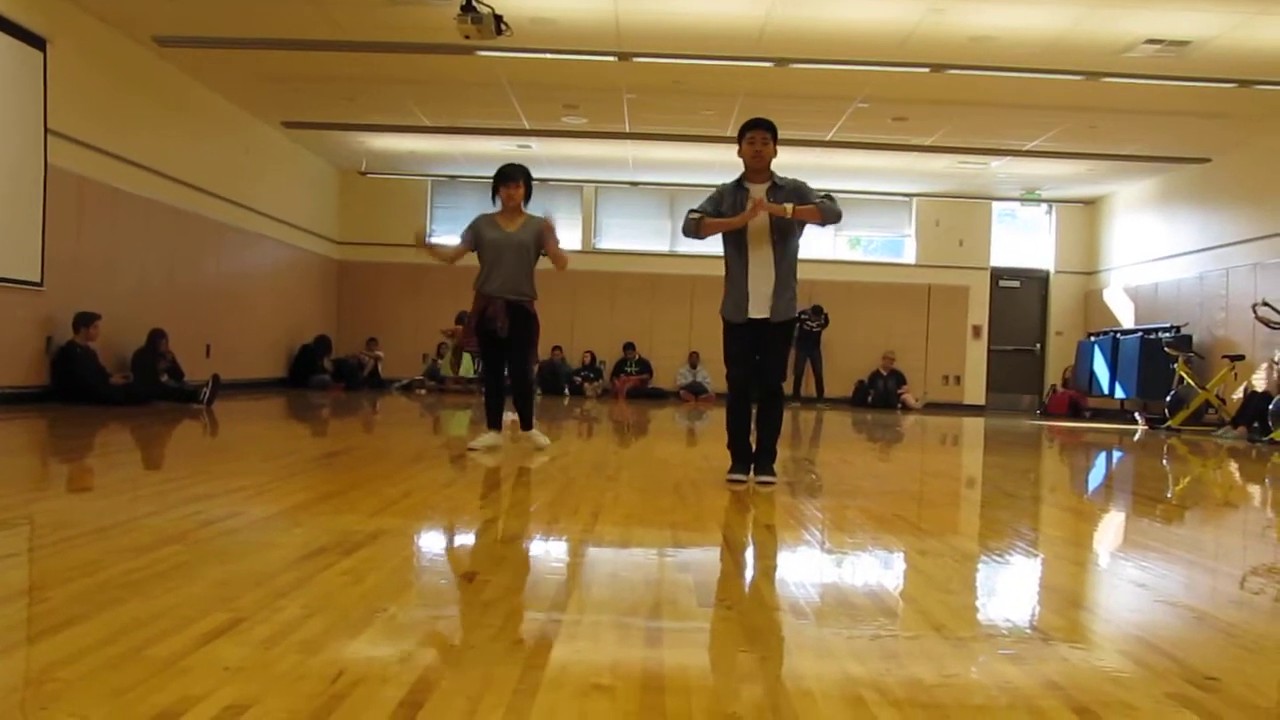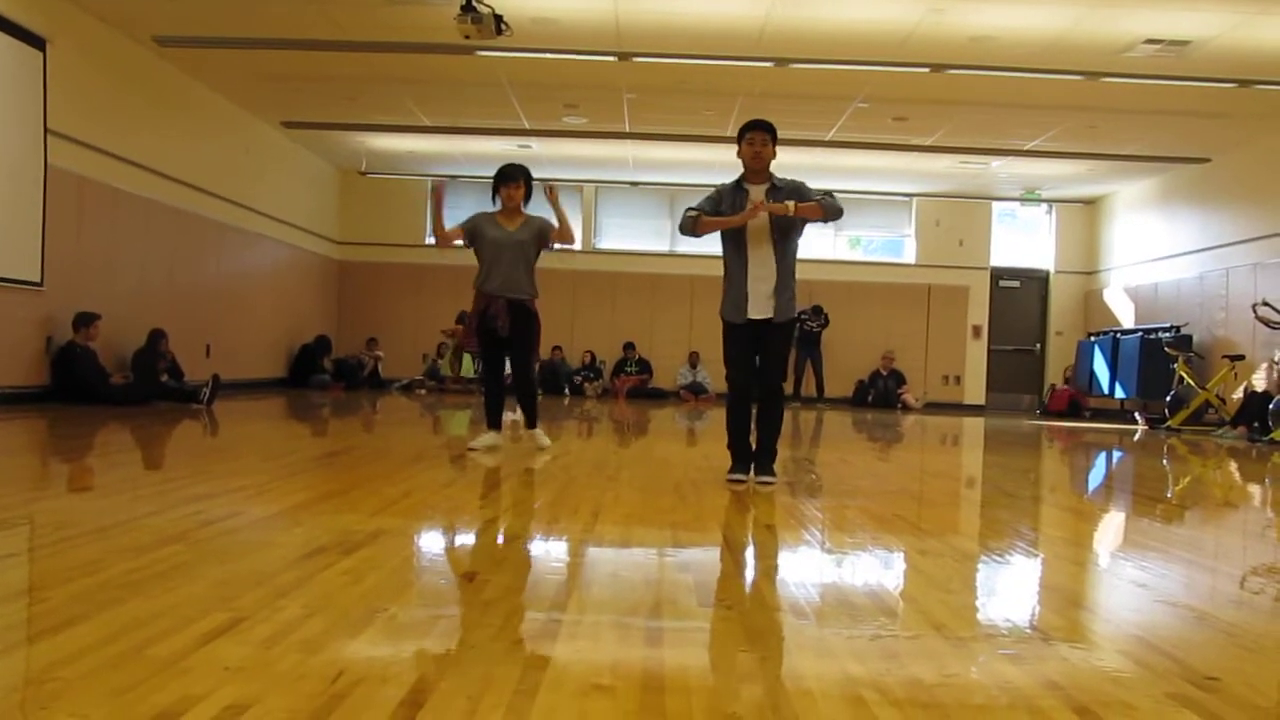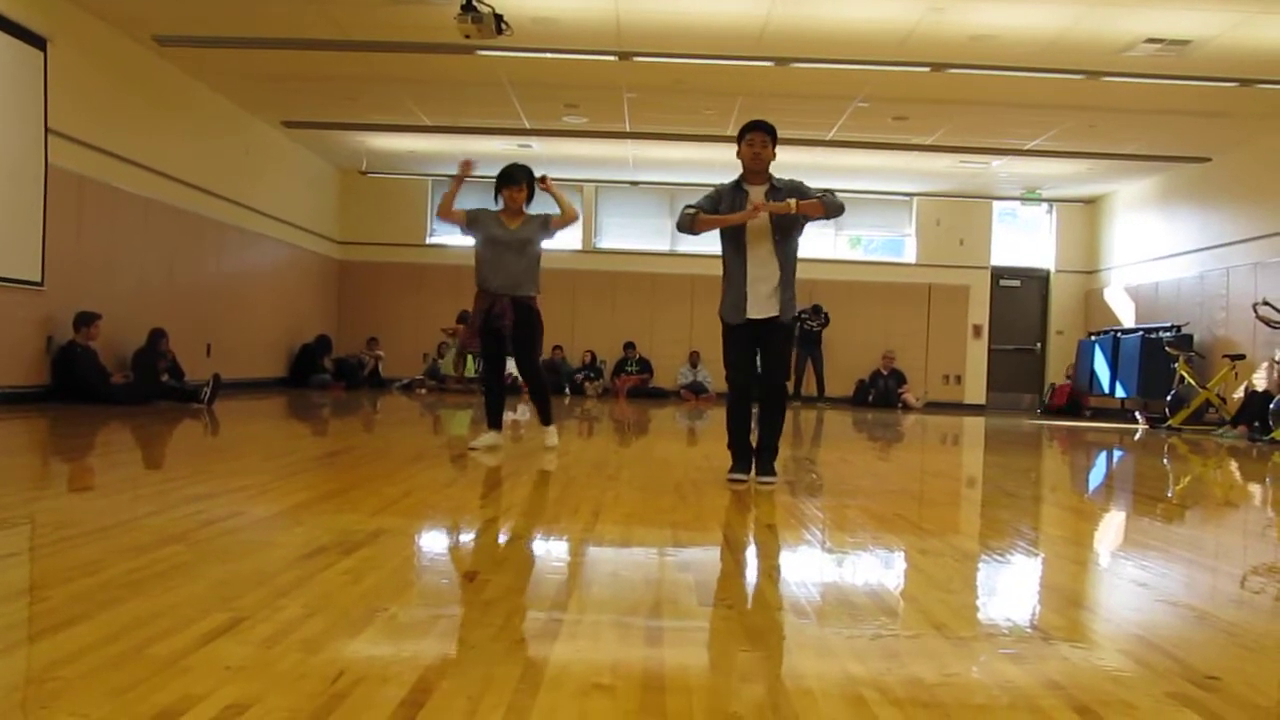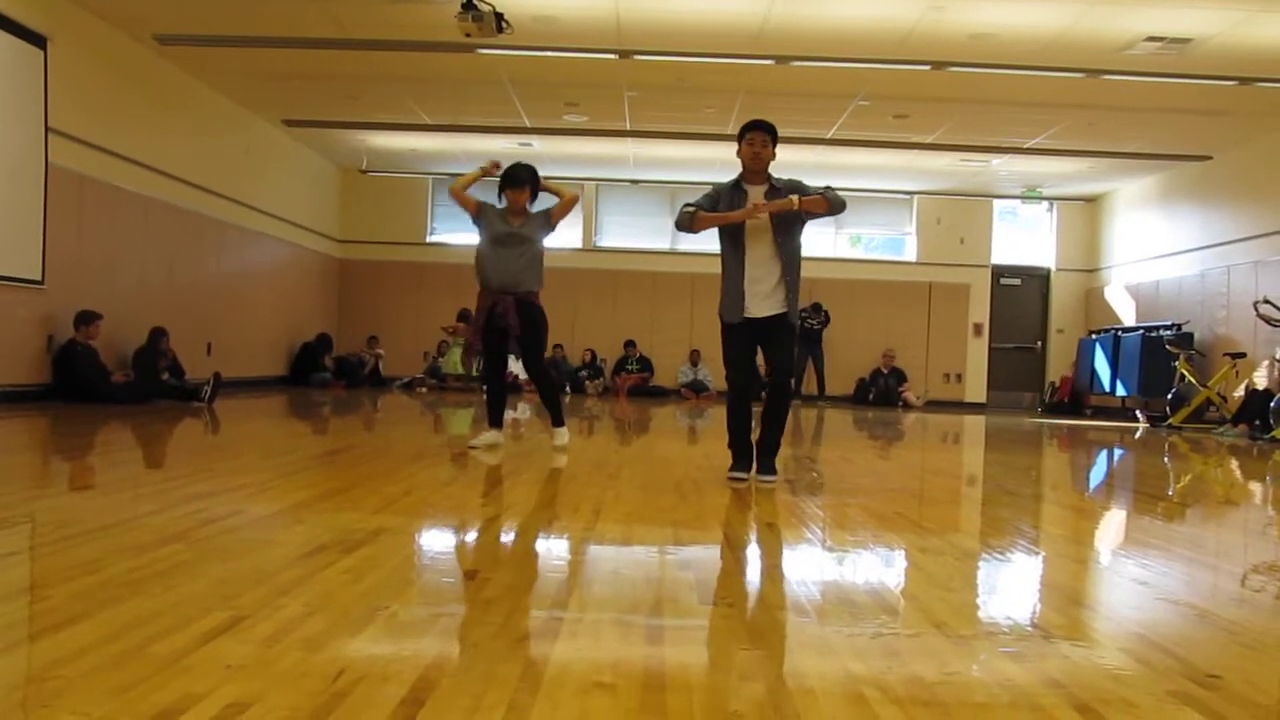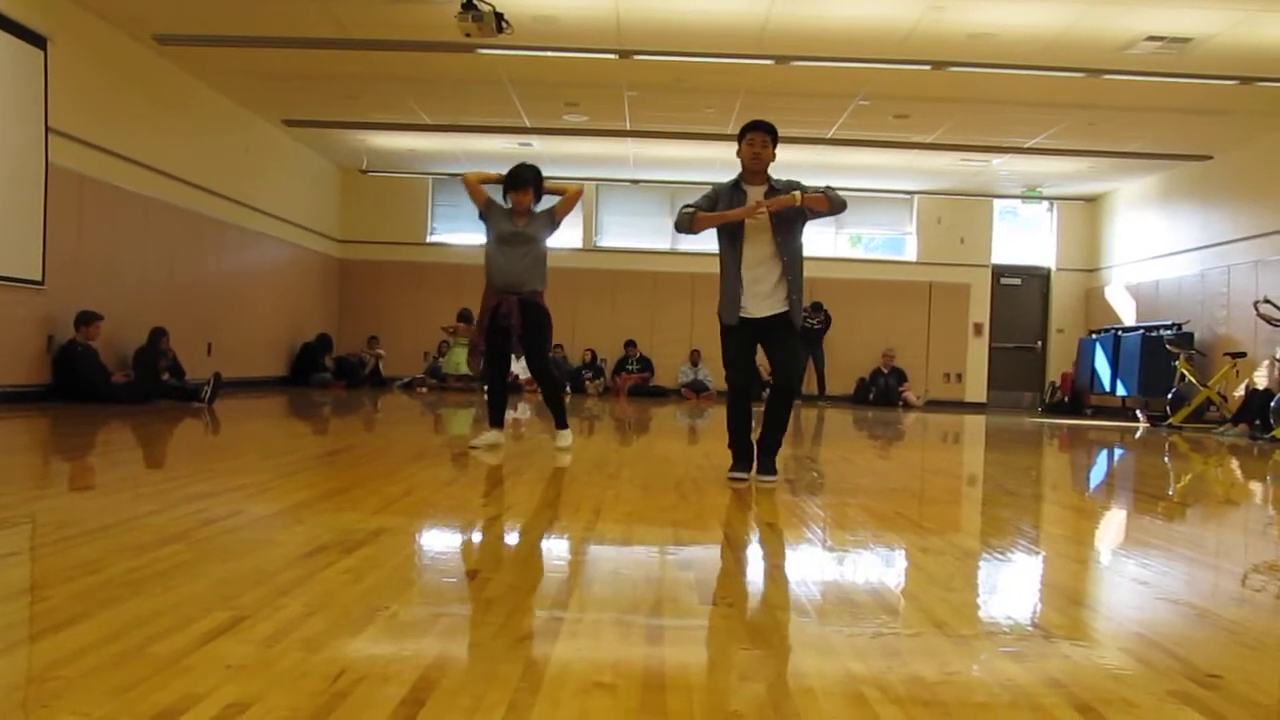
dt=0.1s
person 1, frame 1
left shoulder: (793, 191)
right shoulder: (726, 194)
left elbow: (833, 212)
right elbow: (690, 225)
left wrist: (783, 211)
right wrist: (738, 220)
left hip: (779, 309)
right hip: (738, 310)
left knee: (771, 386)
right knee: (739, 385)
left ankle: (765, 460)
right ankle: (740, 459)
person 1, frame 2
left shoulder: (792, 191)
right shoulder: (724, 195)
left elbow: (834, 209)
right elbow: (687, 223)
left wrist: (785, 209)
right wrist: (737, 219)
left hip: (779, 310)
right hip: (738, 310)
left knee: (772, 386)
right knee: (739, 385)
left ankle: (766, 460)
right ankle: (740, 459)
person 1, frame 3
left shoulder: (791, 191)
right shoulder: (724, 195)
left elbow: (835, 206)
right elbow: (685, 221)
left wrist: (789, 207)
right wrist: (736, 218)
left hip: (778, 311)
right hip: (737, 311)
left knee: (775, 385)
right knee: (739, 386)
left ankle: (766, 458)
right ankle: (740, 458)
person 1, frame 4
left shoulder: (791, 191)
right shoulder: (723, 194)
left elbow: (837, 203)
right elbow: (684, 220)
left wrist: (790, 204)
right wrist: (735, 216)
left hip: (779, 309)
right hip: (737, 310)
left knee: (780, 382)
right knee: (739, 384)
left ankle: (767, 457)
right ankle: (740, 457)
person 1, frame 5
left shoulder: (789, 193)
right shoulder: (722, 195)
left elbow: (837, 203)
right elbow: (683, 221)
left wrist: (798, 198)
right wrist: (732, 215)
left hip: (779, 309)
right hip: (736, 311)
left knee: (788, 379)
right knee: (739, 385)
left ankle: (767, 454)
right ankle: (741, 457)
person 2, frame 1
left shoulder: (537, 226)
right shoulder: (482, 224)
left elbow: (561, 263)
right elbow: (453, 256)
left wrist: (552, 246)
right wrist: (430, 247)
left hip: (521, 308)
right hip: (487, 307)
left knee: (519, 372)
right knee: (491, 371)
left ankle: (528, 428)
right ankle: (493, 431)
person 2, frame 2
left shoulder: (537, 225)
right shoulder: (481, 222)
left elbow: (568, 239)
right elbow: (443, 238)
left wrist: (555, 205)
right wrist: (438, 204)
left hip: (522, 307)
right hip: (487, 306)
left knee: (522, 371)
right knee: (491, 371)
left ankle: (533, 427)
right ankle: (493, 430)
person 2, frame 3
left shoulder: (538, 224)
right shoulder: (483, 219)
left elbow: (571, 216)
right elbow: (444, 213)
left wrist: (549, 188)
right wrist: (459, 179)
left hip: (523, 305)
right hip: (489, 305)
left knee: (529, 368)
right knee: (492, 369)
left ankle: (548, 425)
right ankle: (494, 430)
person 2, frame 4
left shoulder: (541, 221)
right shoulder: (488, 215)
left elbow: (572, 197)
right elbow: (455, 191)
left wrist: (545, 186)
right wrist: (483, 173)
left hip: (527, 303)
right hip: (493, 303)
left knee: (536, 366)
right knee: (494, 368)
left ankle: (559, 426)
right ankle: (495, 429)
person 2, frame 5
left shoulder: (545, 220)
right shoulder: (494, 214)
left elbow: (576, 191)
right elbow: (469, 179)
left wrist: (545, 187)
right wrist: (500, 178)
left hip: (531, 303)
right hip: (497, 302)
left knee: (540, 368)
right knee: (495, 367)
left ankle: (562, 428)
right ankle: (495, 429)
